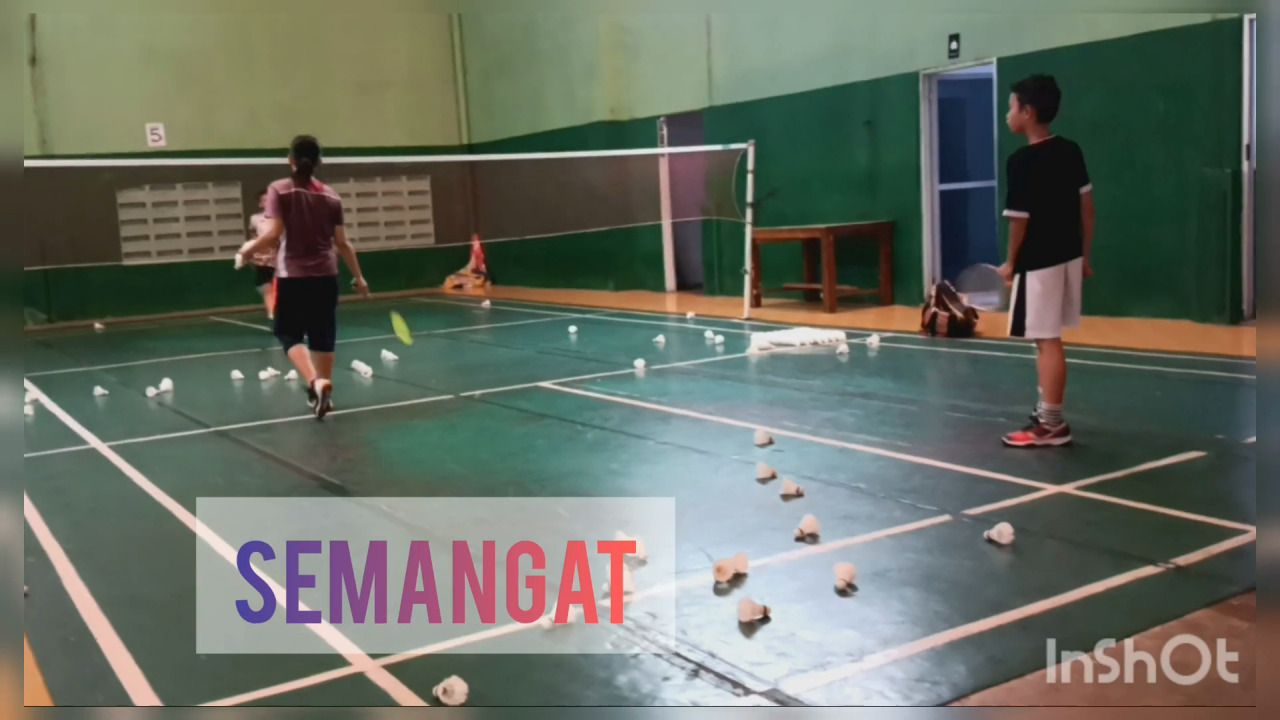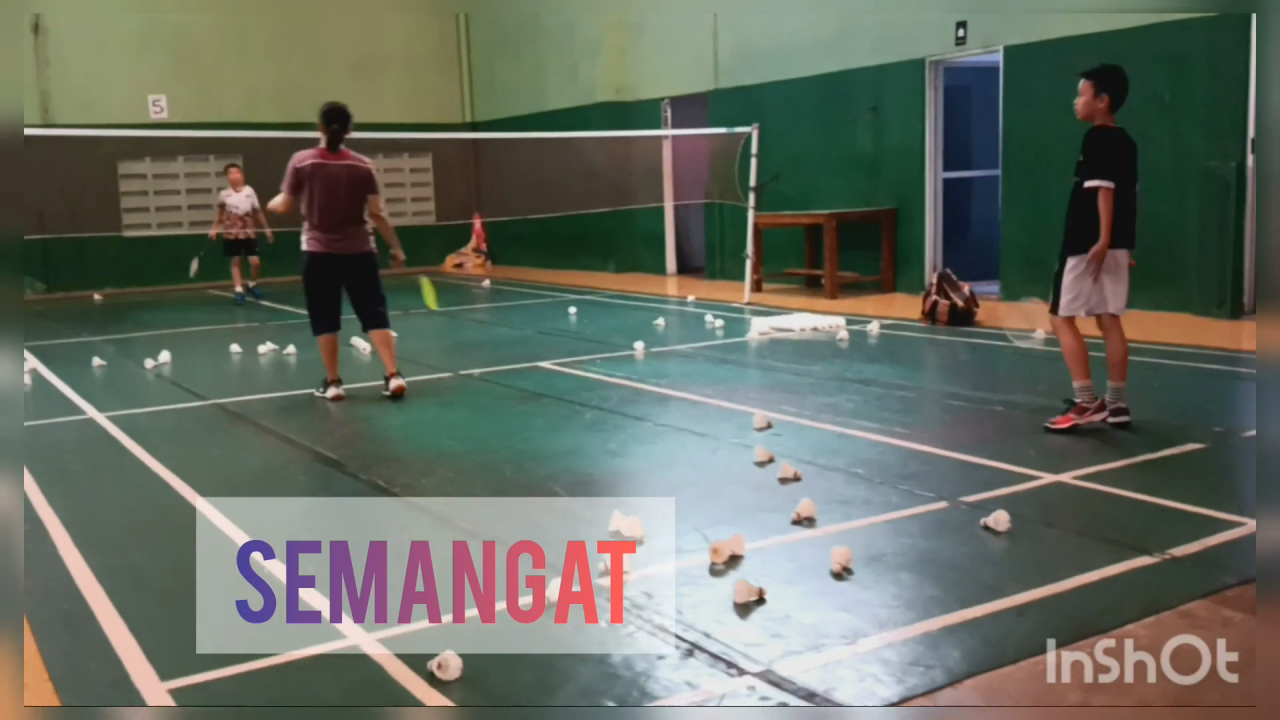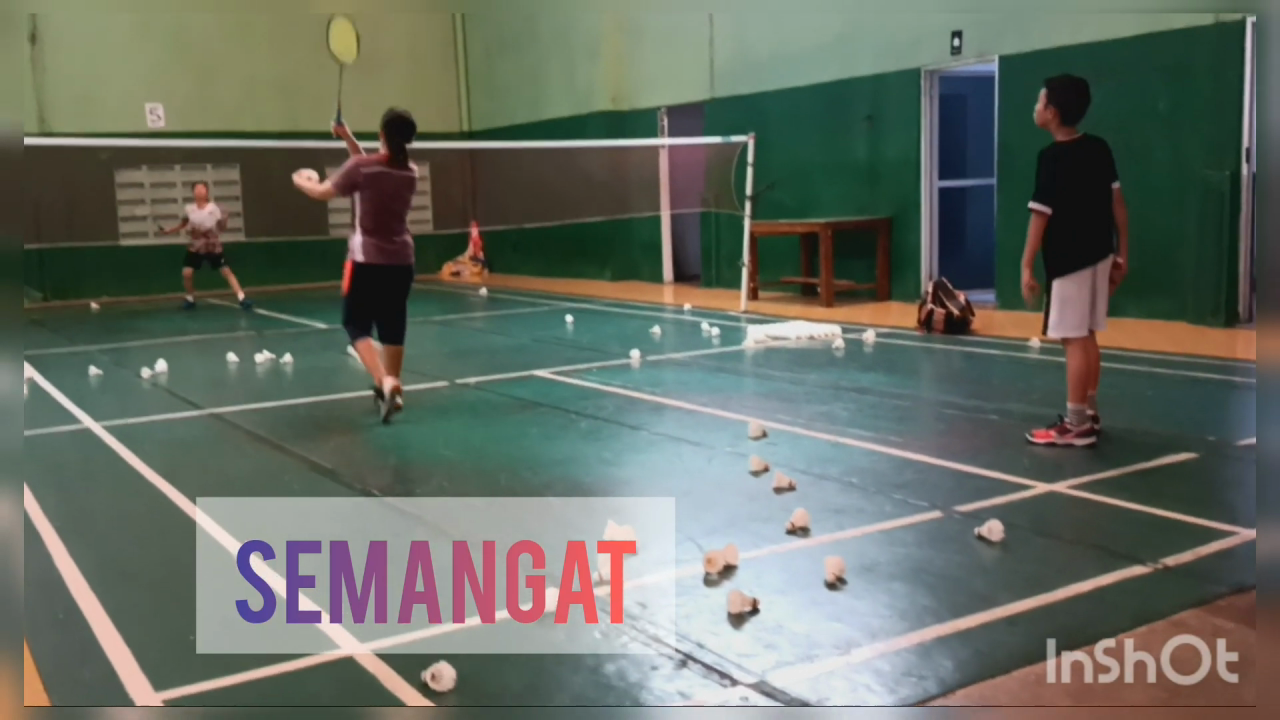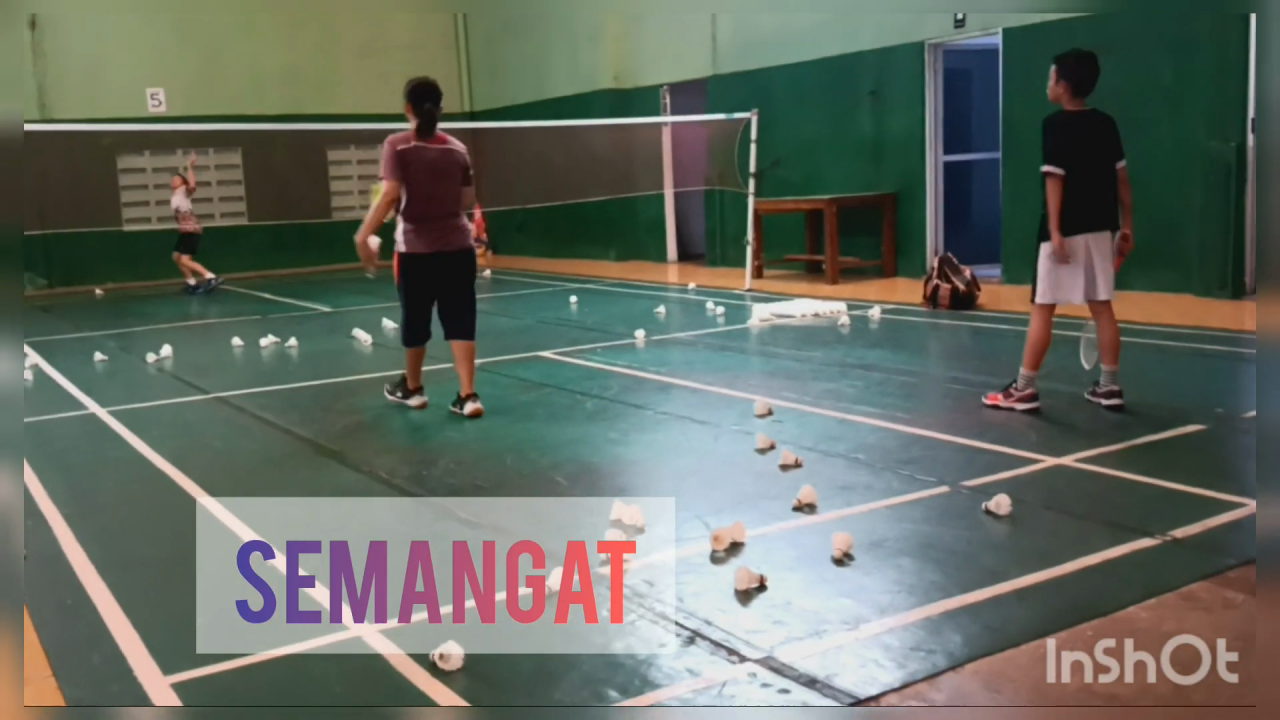
dt=1s
person 1, frame 1
left shoulder: (1021, 161)
right shoulder: (1070, 151)
left elbow: (1019, 220)
right elbow: (1087, 206)
left wrist: (1010, 263)
right wrist: (1085, 255)
left hip: (1040, 260)
right hip: (1068, 255)
left knee: (1046, 339)
right knee: (1049, 336)
left ankle: (1051, 425)
right ankle: (1048, 409)
person 1, frame 2
left shoulder: (1097, 138)
right shoulder: (1125, 141)
left elbow: (1104, 191)
left wrist: (1103, 240)
left hip: (1087, 246)
right hip: (1118, 245)
left knee: (1062, 319)
right knee: (1109, 321)
left ankle: (1088, 401)
right ankle: (1116, 403)
person 1, frame 3
left shoulder: (1051, 158)
right shoulder: (1099, 148)
left elbow: (1041, 216)
right elbow: (1117, 203)
left wrist: (1027, 267)
right wrist: (1121, 253)
left hip: (1070, 260)
right hip: (1100, 254)
left knee: (1074, 339)
right knee: (1087, 335)
left ankle: (1076, 425)
right ankle: (1087, 412)
person 1, frame 4
left shoulder: (1056, 125)
right shoulder: (1107, 124)
left elbow: (1054, 180)
right elbow: (1122, 179)
left wrist: (1054, 232)
right wrist: (1126, 226)
left hip: (1067, 232)
right hip: (1100, 229)
left knee: (1043, 309)
right knee: (1102, 307)
left ankle: (1025, 389)
right ankle: (1109, 386)
person 2, frame 1
left shoulder: (279, 189)
right shoulder: (330, 196)
left elbow: (273, 234)
right elbow: (341, 242)
left wrist: (249, 249)
right wrist: (358, 276)
left hip: (292, 275)
right hip: (325, 275)
left knee: (290, 334)
right knee: (323, 335)
left ankle: (316, 383)
right ankle: (320, 391)
person 2, frame 2
left shoulder: (302, 161)
right shoulder: (362, 166)
left elbow: (287, 204)
right elbow: (376, 213)
left wrist: (274, 203)
right wrist: (396, 247)
left hip: (319, 252)
right hip: (359, 250)
left knee: (325, 319)
right knee: (374, 313)
left ankle: (333, 383)
right ankle: (394, 375)
person 2, frame 3
left shoulder: (360, 167)
right shoulder: (410, 172)
left elbow: (322, 192)
left wrist: (300, 180)
right wrist: (351, 140)
left hip: (367, 259)
right hip: (402, 260)
left knee: (357, 324)
right knee: (393, 327)
left ankle: (386, 383)
right ankle: (390, 388)
person 2, frame 4
left shoulder: (398, 145)
right shoulder: (457, 149)
left elbow: (389, 195)
right elbow: (468, 202)
left wrist: (363, 234)
left hip: (417, 248)
right hip: (458, 245)
left knee: (415, 322)
right knee: (460, 319)
left ankle: (411, 388)
right ankle: (468, 396)
